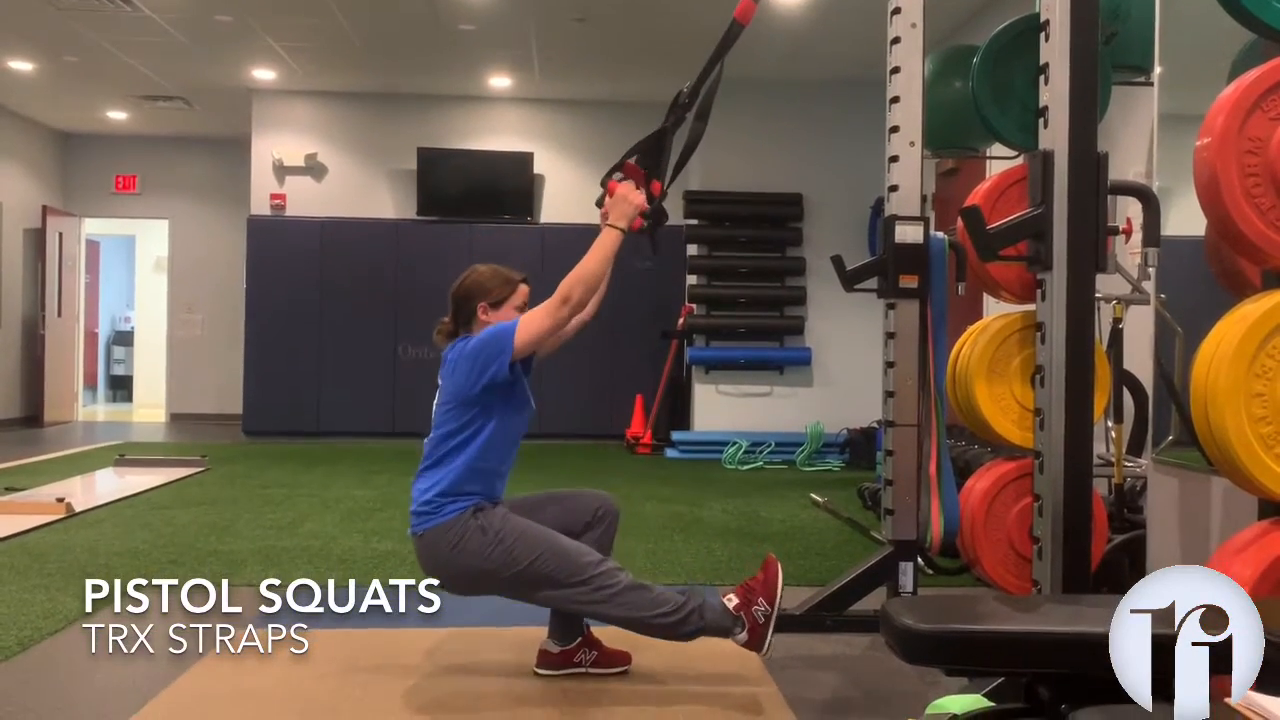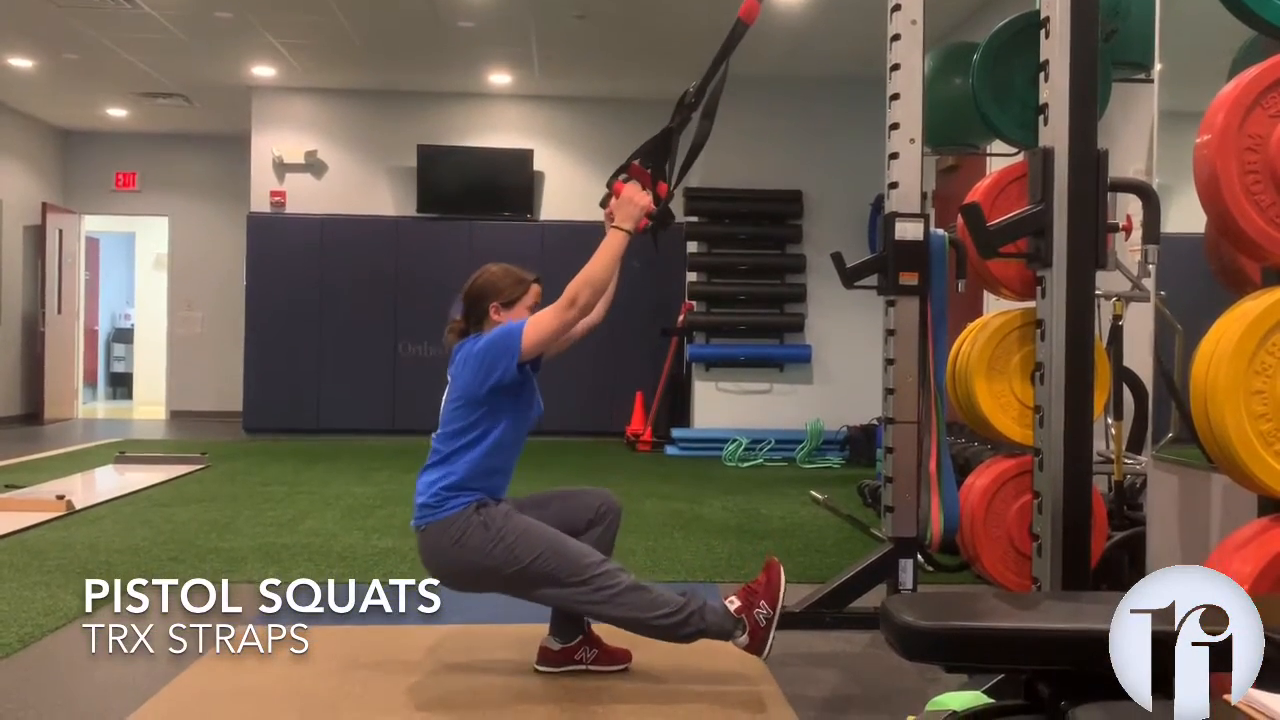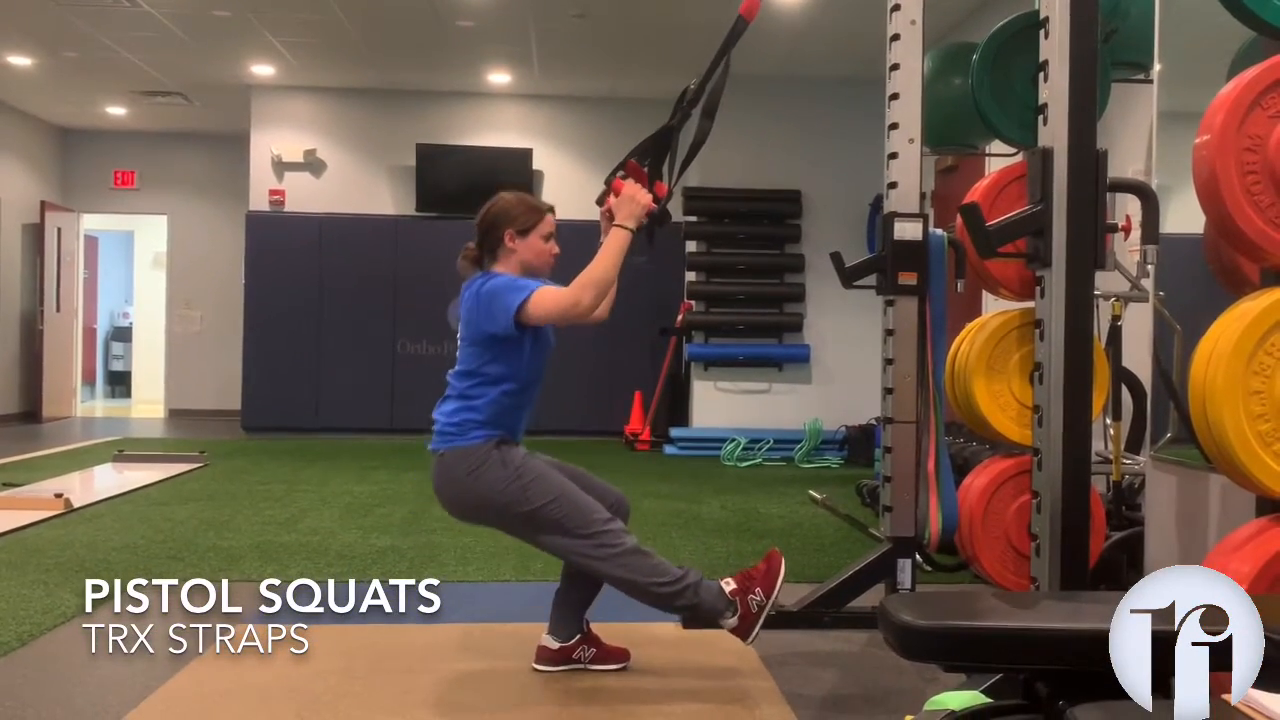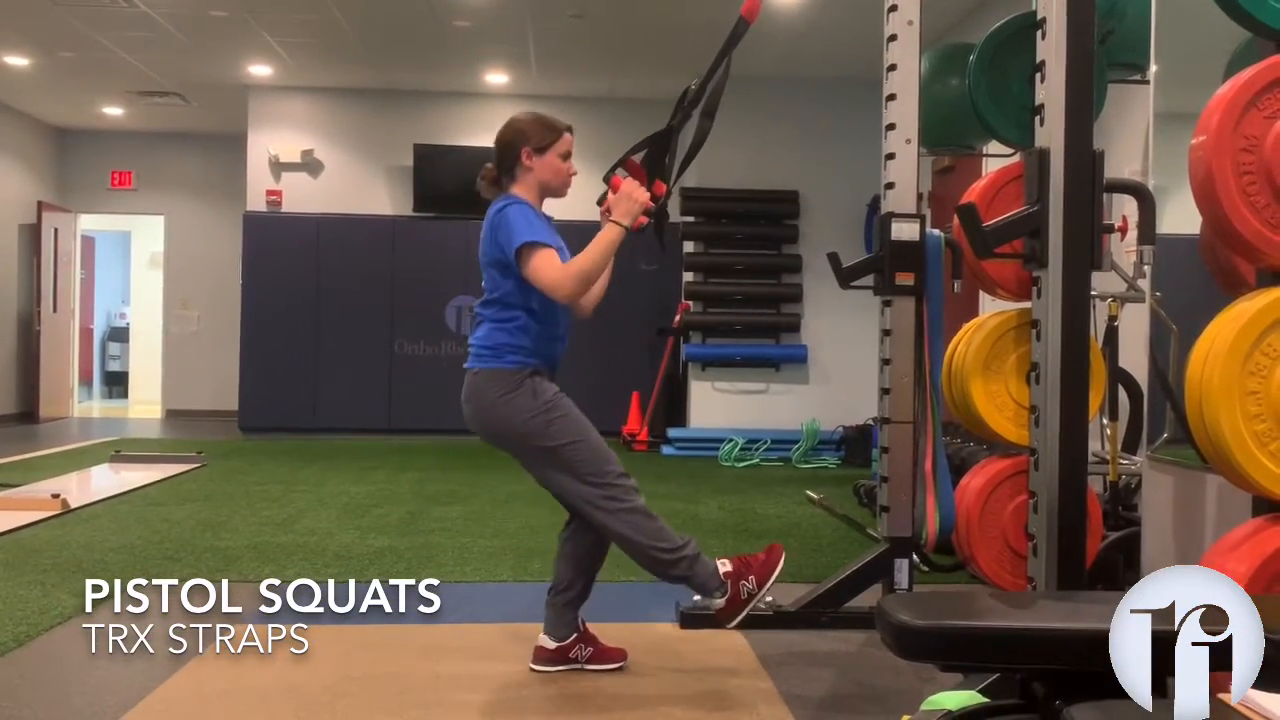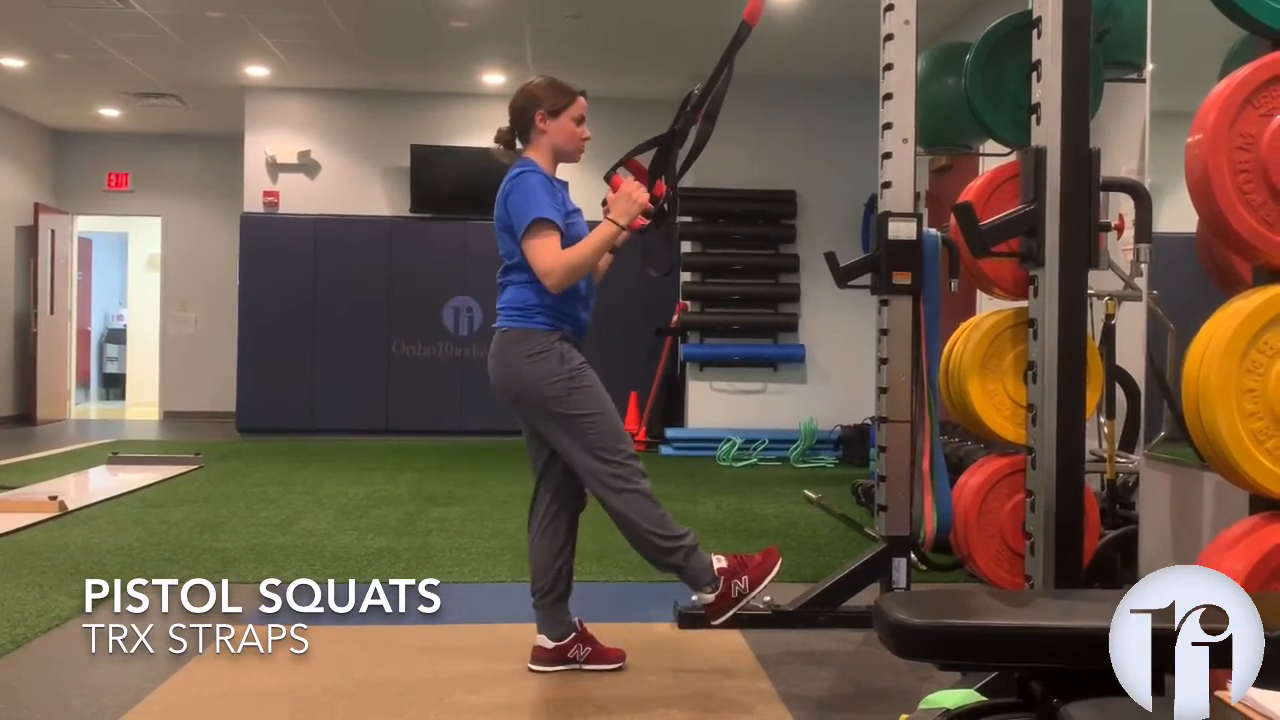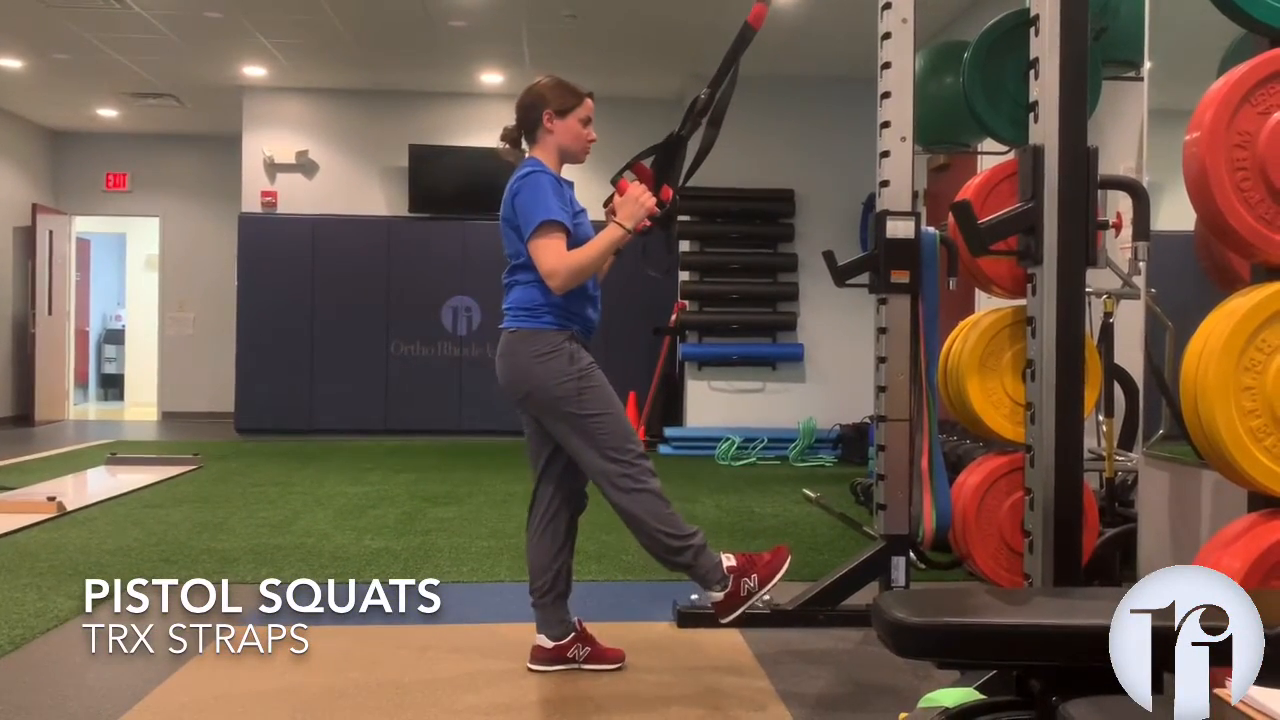
dt=0.4s
person 1, frame 1
left shoulder: (494, 364)
right shoulder: (475, 356)
left elbow: (580, 312)
right elbow: (565, 302)
left wrist: (613, 228)
right wrist: (616, 225)
left hip: (470, 520)
right hip: (454, 535)
left knee: (597, 512)
right knee: (596, 578)
left ankle: (565, 645)
right ankle: (731, 617)
person 1, frame 2
left shoulder: (500, 357)
right shoulder: (485, 352)
left elbow: (591, 314)
right elbow: (575, 304)
left wrist: (616, 233)
right wrist: (623, 227)
left hip: (472, 515)
right hip: (457, 531)
left knee: (598, 510)
right knee: (592, 574)
left ankle: (565, 642)
right ankle: (733, 620)
person 1, frame 3
left shoulder: (503, 289)
right shoulder: (496, 290)
left elbow: (597, 309)
right elbow: (580, 304)
left wrist: (611, 233)
right wrist: (625, 225)
left hip: (485, 453)
right hip: (475, 463)
left knee: (608, 509)
right knee: (597, 531)
left ankle: (563, 639)
right ankle: (725, 602)
person 1, frame 4
left shoulder: (529, 220)
right shoulder: (513, 216)
left elbow: (581, 304)
right elbow: (563, 287)
left wrist: (615, 232)
right wrist: (617, 224)
left hip: (513, 386)
right hip: (510, 387)
left knee: (593, 504)
right knee: (611, 491)
left ankle: (560, 638)
right ankle: (719, 583)
person 1, frame 5
left shoulder: (547, 186)
right shoulder: (527, 183)
left elbow: (582, 278)
right elbow: (553, 273)
left wrist: (615, 231)
right wrist: (616, 221)
left hip: (534, 355)
right hip: (538, 351)
left knee: (559, 492)
right knee: (617, 470)
left ankle: (557, 637)
right ankle: (711, 579)
person 1, frame 6
left shoulder: (551, 185)
right shoulder: (536, 182)
left elbow: (584, 277)
right elbow: (557, 275)
left wrist: (620, 229)
right wrist: (621, 225)
left hip: (538, 354)
right hip: (546, 351)
left knee: (558, 493)
right knee: (626, 471)
left ankle: (555, 636)
right ankle: (720, 579)
